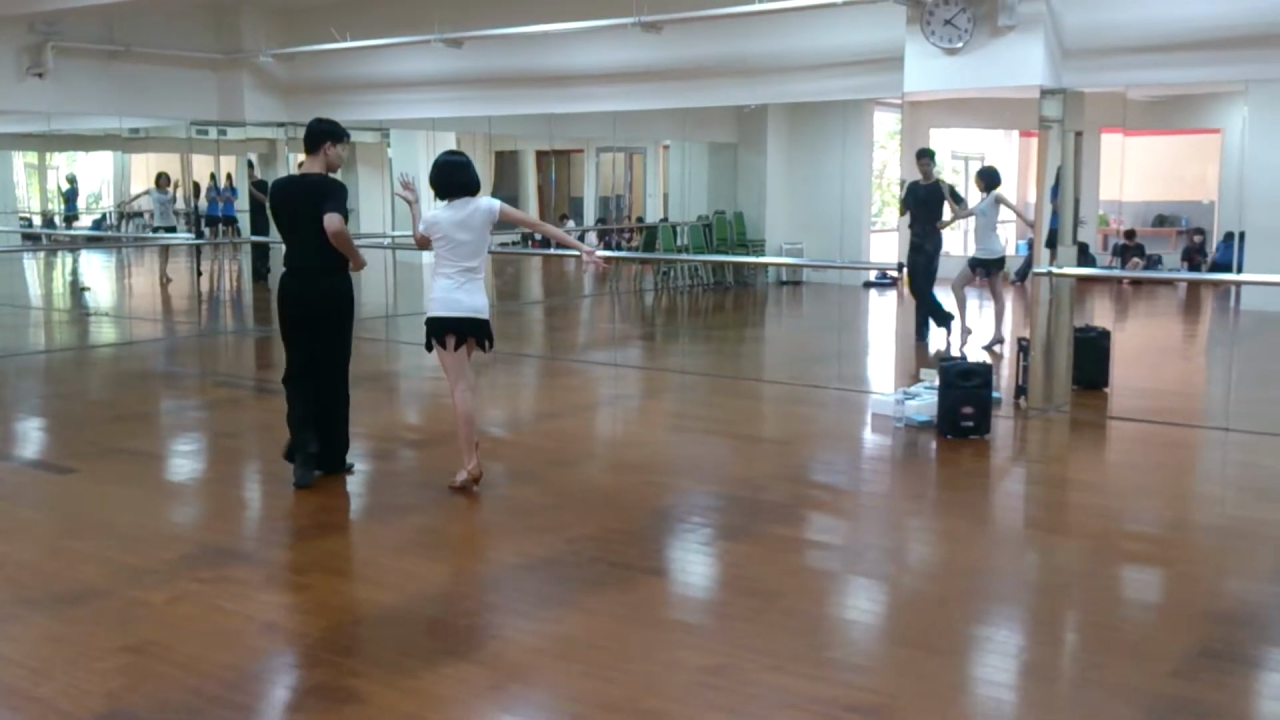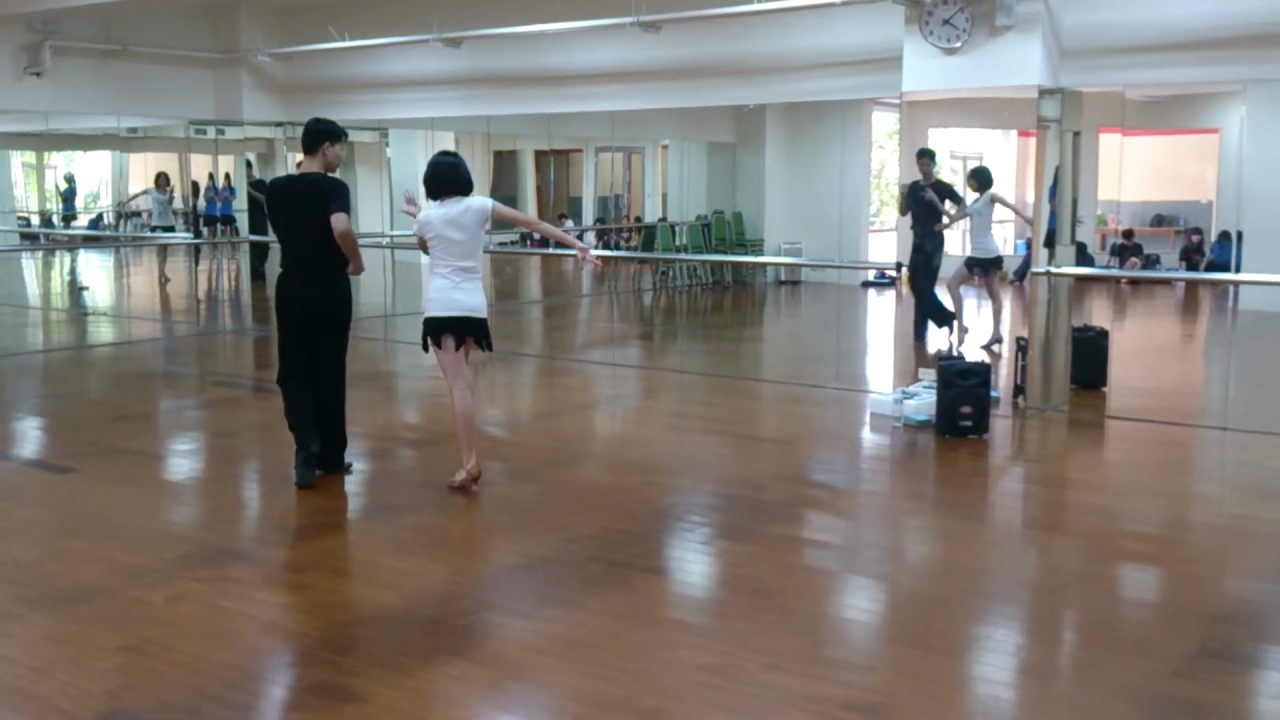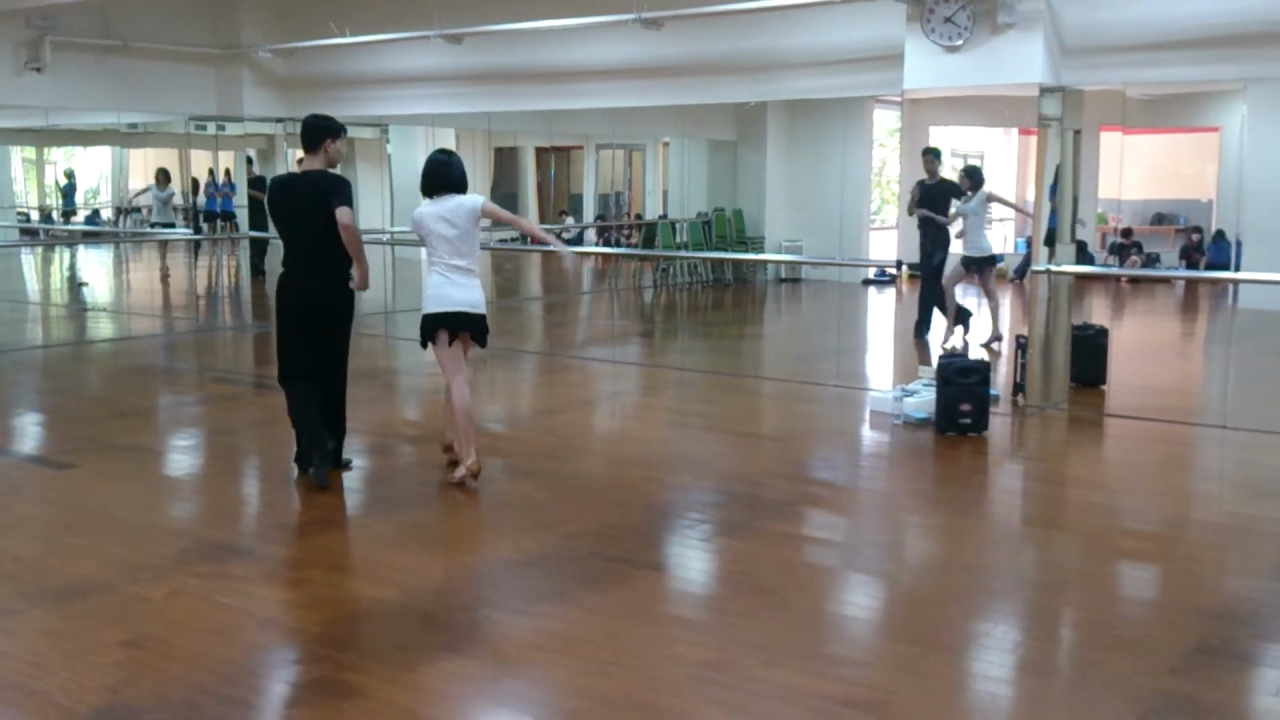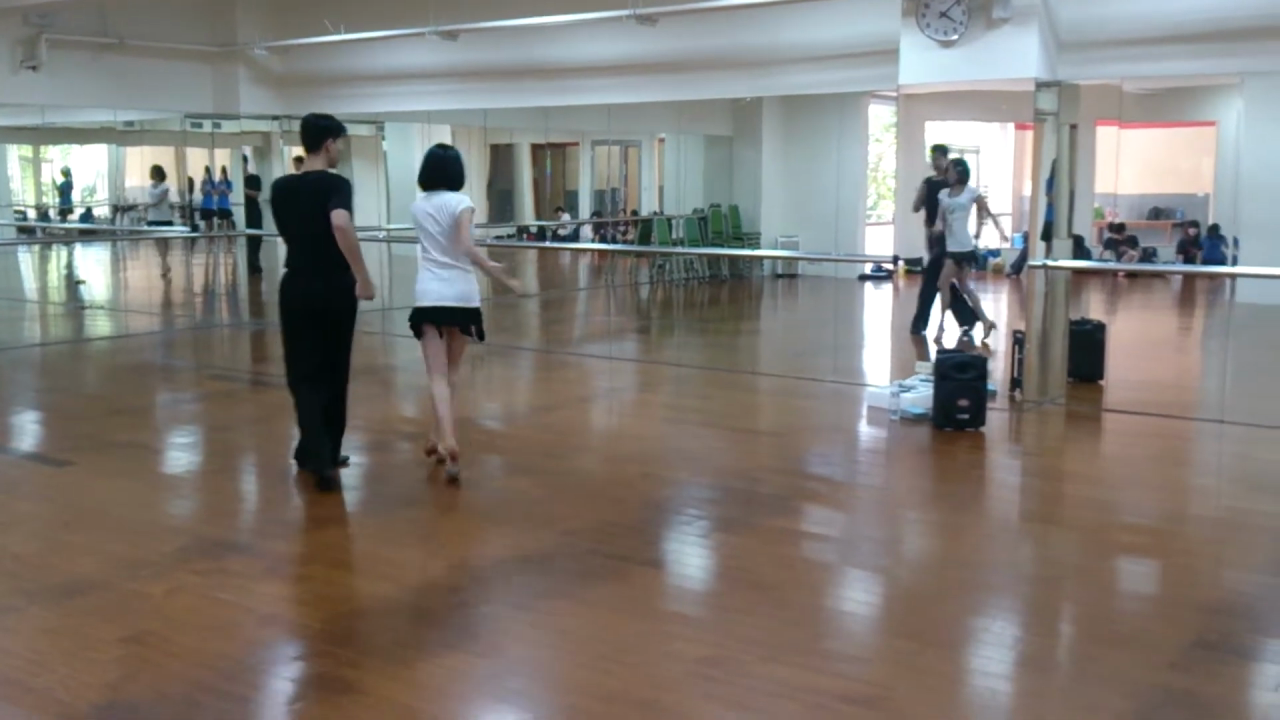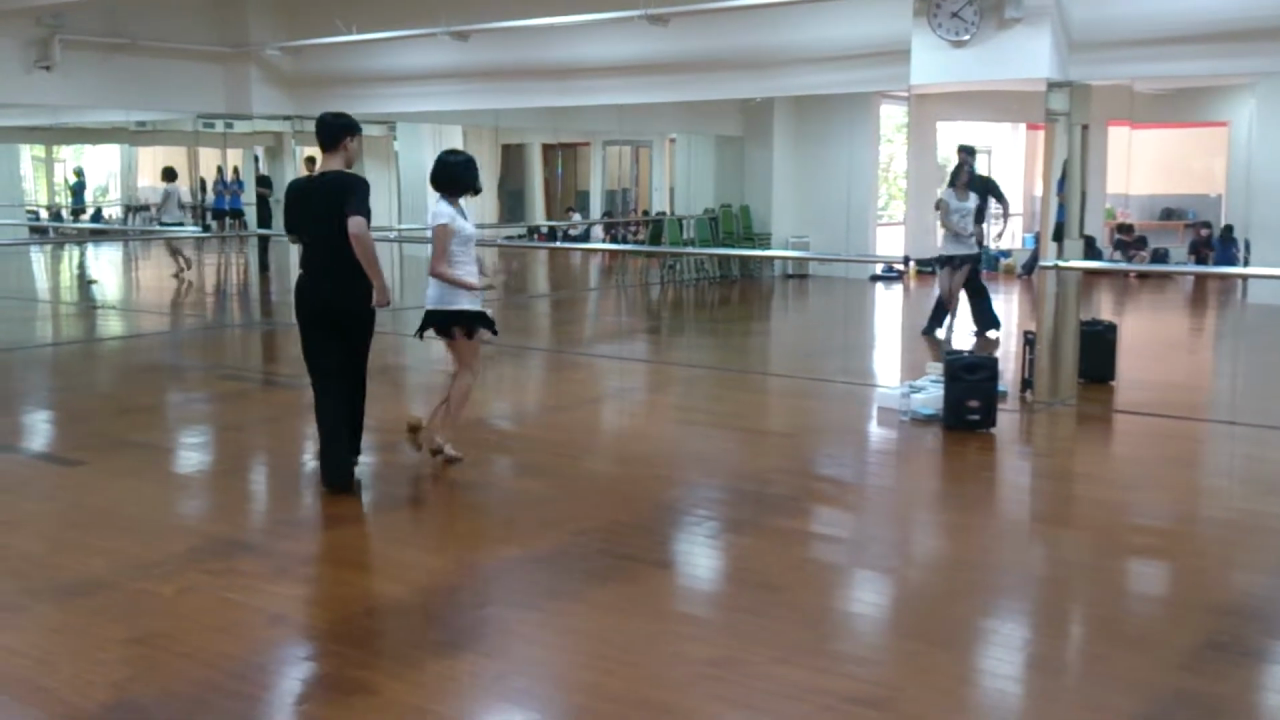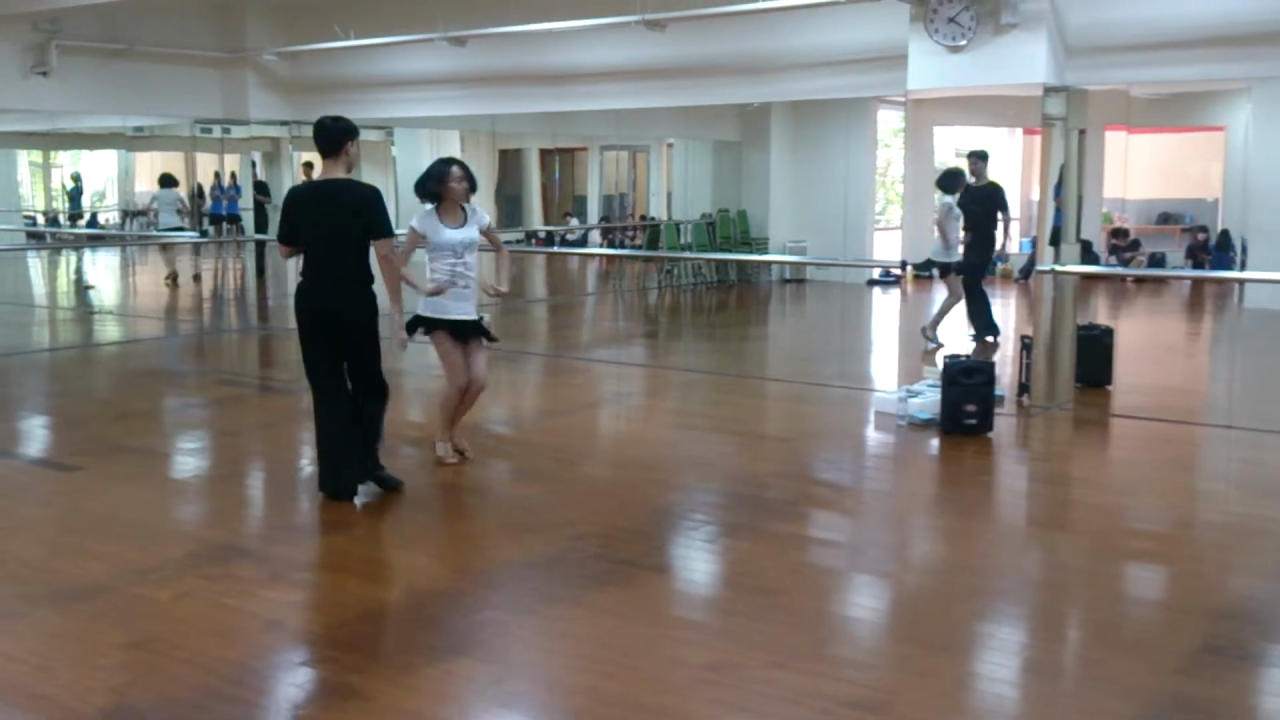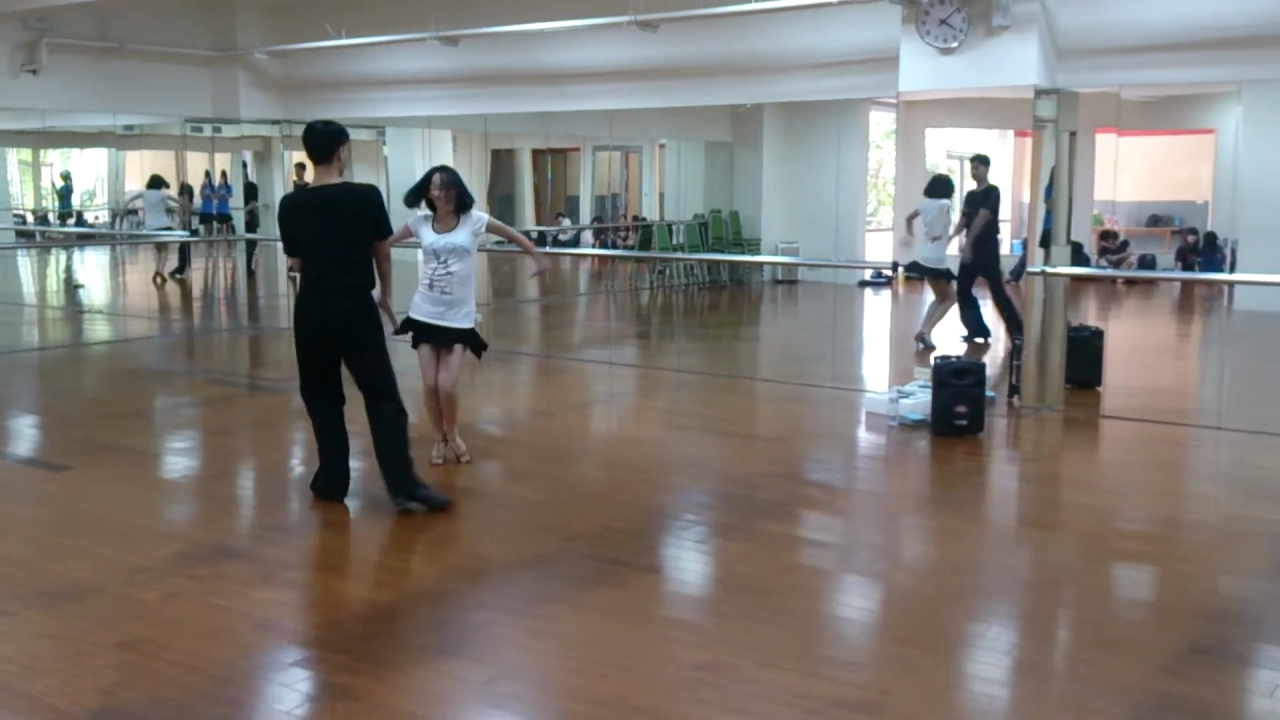
dt=0.2s
person 1, frame 1
left shoulder: (278, 189)
right shoulder: (331, 188)
right elbow: (333, 227)
right wrist: (355, 258)
left hip: (293, 287)
right hip: (331, 288)
left knee: (298, 371)
right knee: (332, 372)
left ankle: (303, 450)
right ankle: (329, 456)
person 1, frame 2
left shoulder: (275, 189)
right shoulder: (333, 188)
right elbow: (341, 228)
right wrist: (355, 261)
left hip: (291, 288)
right hip: (329, 288)
left knee: (294, 372)
right knee: (329, 372)
left ankle: (307, 447)
right ankle: (329, 455)
person 1, frame 3
left shoulder: (277, 187)
right shoulder: (335, 184)
right elbow: (345, 221)
right wrist: (362, 268)
left hip: (293, 287)
right hip: (333, 288)
left knee: (297, 372)
right knee: (331, 371)
left ankle: (314, 449)
right ankle: (326, 452)
person 1, frame 4
left shoulder: (280, 189)
right shoulder: (335, 184)
right elbow: (340, 224)
right wrist: (363, 276)
left hip: (296, 289)
right hip: (335, 289)
left knee: (304, 375)
right knee: (332, 372)
left ankle: (318, 455)
right ankle: (321, 454)
person 1, frame 5
left shoulder: (296, 190)
right shoulder: (354, 184)
right elbow: (357, 231)
right wrist: (379, 285)
left hip: (311, 292)
right hip: (352, 292)
left knee: (326, 378)
right knee: (352, 375)
left ankle: (337, 464)
right ankle: (343, 456)
person 1, frame 6
left shoulder: (297, 197)
right shoulder: (366, 196)
left elbow: (286, 251)
right elbow: (385, 254)
right wrist: (397, 311)
left hip: (312, 301)
right hip: (354, 301)
left knee: (327, 389)
right knee: (370, 386)
left ankle: (339, 477)
right ankle: (365, 465)
person 1, frame 7
left shoulder: (291, 205)
right shoulder: (367, 197)
left elbow: (296, 262)
right elbow: (381, 250)
right wrist: (385, 294)
left hip: (312, 311)
right hip: (356, 308)
left knee: (321, 397)
right knee: (382, 397)
left ankle: (331, 480)
right ankle: (404, 486)
person 2, frame 1
left shoulder: (432, 219)
right shoulder: (486, 207)
left elbow: (421, 243)
right elbow: (539, 226)
left wrist: (413, 205)
right wrist: (582, 248)
left hip: (445, 308)
right hip: (476, 307)
left knee: (460, 385)
right knee: (461, 381)
left ankle: (471, 464)
right ankle: (469, 443)
person 2, frame 2
left shoulder: (426, 218)
right shoulder: (479, 207)
right elbow: (532, 223)
right wrist: (576, 244)
left hip: (441, 307)
right hip: (473, 305)
left knee: (458, 384)
right knee: (460, 380)
left ankle: (470, 463)
right ankle: (467, 450)
person 2, frame 3
left shoulder: (420, 215)
right shoulder: (471, 204)
right elbow: (517, 222)
right wrist: (556, 242)
left hip: (439, 303)
right hip: (472, 301)
left knee: (457, 379)
right knee: (457, 374)
left ankle: (469, 457)
right ankle: (453, 440)
person 2, frame 4
left shoulder: (418, 205)
right shoulder: (460, 203)
right elbow: (468, 249)
left wrist: (487, 265)
right wrist: (503, 279)
left hip: (429, 296)
right hip: (461, 296)
left knee: (437, 374)
right knee: (450, 372)
left ankle: (447, 443)
right ankle: (444, 442)
person 2, frame 5
left shoulder: (454, 208)
right shoulder: (445, 214)
right elbow: (436, 268)
left wrist: (481, 273)
right wrist: (472, 285)
left hip: (450, 302)
right hip: (454, 303)
left knee: (466, 370)
right knee: (469, 371)
left ankle: (428, 426)
right ankle: (440, 437)
person 2, frame 6
left shoulder: (476, 216)
right shoulder: (425, 220)
left elbow: (501, 250)
right elbow: (400, 265)
left wrist: (501, 282)
right wrist: (423, 288)
left hip: (467, 311)
right hip: (438, 312)
left knee: (477, 380)
right knee: (458, 380)
left ankle: (451, 432)
right ankle: (443, 439)
person 2, frame 7
left shoulder: (474, 221)
right shoulder: (419, 224)
left elbow: (515, 236)
left wrist: (538, 258)
left hip: (459, 319)
right hip: (424, 316)
left knee: (447, 387)
right knee: (431, 385)
left ankle: (453, 436)
right ankle: (440, 439)
person 3, frame 1
left shoulder: (941, 187)
right shoulder: (912, 187)
left elbow: (963, 205)
right elbow: (902, 212)
right wrist: (900, 192)
left hip: (931, 239)
right hip: (915, 239)
left knee: (924, 285)
right knee: (915, 285)
left ankle: (922, 329)
right ankle: (943, 318)
person 3, frame 2
left shoulder: (942, 187)
right shoulder: (913, 187)
left elbow: (963, 206)
right elbow: (903, 212)
right wrist: (902, 196)
left hip: (933, 239)
right hip: (918, 239)
left knee: (924, 285)
right knee: (916, 284)
left ankle: (920, 328)
right ankle: (945, 317)
person 3, frame 3
left shoulder: (948, 186)
right shoulder: (920, 185)
right elbow: (911, 212)
right wrist: (914, 199)
left hip: (939, 238)
right hip: (925, 237)
left knee: (929, 282)
right knee: (932, 283)
left ankle: (922, 327)
right ankle: (961, 316)
person 3, frame 4
right shoulder: (927, 183)
right elbow: (916, 209)
right wrist: (921, 195)
left hip: (945, 234)
right hip: (933, 234)
left knee: (930, 278)
right knee: (940, 279)
left ankle: (920, 322)
person 3, frame 5
left shoulder: (985, 182)
left elbow: (1004, 203)
right elbow: (938, 207)
left wrist: (1003, 226)
left hip: (974, 235)
right knee: (971, 279)
left ankle: (936, 322)
right ankle: (988, 322)
person 3, frame 6
left shoulder: (994, 189)
right shoulder: (967, 189)
left elbow: (1005, 216)
left wrist: (1004, 241)
left hip: (984, 241)
right hip: (971, 240)
left knee: (970, 283)
right knee: (973, 284)
left ankle: (984, 328)
right ankle: (987, 328)
person 3, frame 7
left shoulder: (992, 192)
right shoulder: (970, 195)
left elbow: (983, 216)
left wrist: (968, 241)
right wrist: (952, 236)
left hip: (987, 246)
right hip: (972, 246)
left knee: (997, 289)
right knee: (962, 289)
left ankle: (1015, 328)
right ankle: (976, 330)
person 4, frame 1
left shoulder: (995, 196)
right shoulder: (981, 203)
left elbow: (1013, 208)
right elbow: (960, 214)
left wrist: (1027, 220)
right wrist: (947, 195)
left hip: (989, 253)
right hip: (984, 253)
left knee: (957, 285)
right knee: (997, 294)
left ankle: (963, 327)
right ankle: (998, 334)
person 4, frame 2
left shoulder: (990, 196)
right shoulder: (974, 203)
left elbow: (1009, 205)
right elbow: (955, 217)
left wrist: (1025, 217)
left hip: (985, 253)
right hip: (980, 253)
left knee: (953, 284)
right knee: (994, 294)
left ankle: (960, 326)
right ankle: (996, 333)
person 4, frame 3
left shoulder: (984, 195)
right shoulder: (964, 201)
left elbow: (1008, 203)
right elbow: (949, 220)
left wrist: (1028, 214)
right wrist: (928, 214)
left hip: (979, 252)
right hip: (972, 253)
left knee: (948, 284)
right knee: (990, 291)
left ankle: (951, 326)
right ankle: (995, 331)
person 4, frame 4
left shoulder: (972, 192)
right shoulder: (944, 194)
left elbow: (987, 213)
right elbow: (941, 218)
left wrist: (1000, 230)
right wrist: (938, 225)
left hip: (962, 247)
right hip: (951, 246)
left knee: (943, 283)
right knee: (963, 286)
left ankle: (942, 324)
right ankle: (985, 320)
person 4, frame 5
left shoulder: (974, 197)
right shoulder: (947, 195)
right elbow: (943, 222)
left wrist: (975, 232)
right wrist: (961, 232)
left hip: (969, 250)
right hip: (950, 249)
left knee: (955, 288)
right knee: (944, 290)
left ankle: (951, 324)
right ankle: (951, 321)
person 4, frame 6
left shoulder: (949, 200)
right shoulder: (948, 200)
right elbow: (940, 222)
left wrist: (956, 239)
right wrist: (948, 241)
left hip: (951, 256)
right hip: (944, 256)
left knee: (954, 294)
right knee: (957, 294)
left ankle: (932, 328)
right ankle: (931, 327)
person 4, frame 7
left shoulder: (924, 204)
right shoulder: (945, 203)
left elbow: (908, 219)
right elbow: (941, 229)
left wrist: (911, 237)
left hip: (923, 259)
right hip: (936, 260)
left knee: (941, 298)
right knee: (950, 298)
left ankle: (924, 331)
right ankle: (926, 331)
